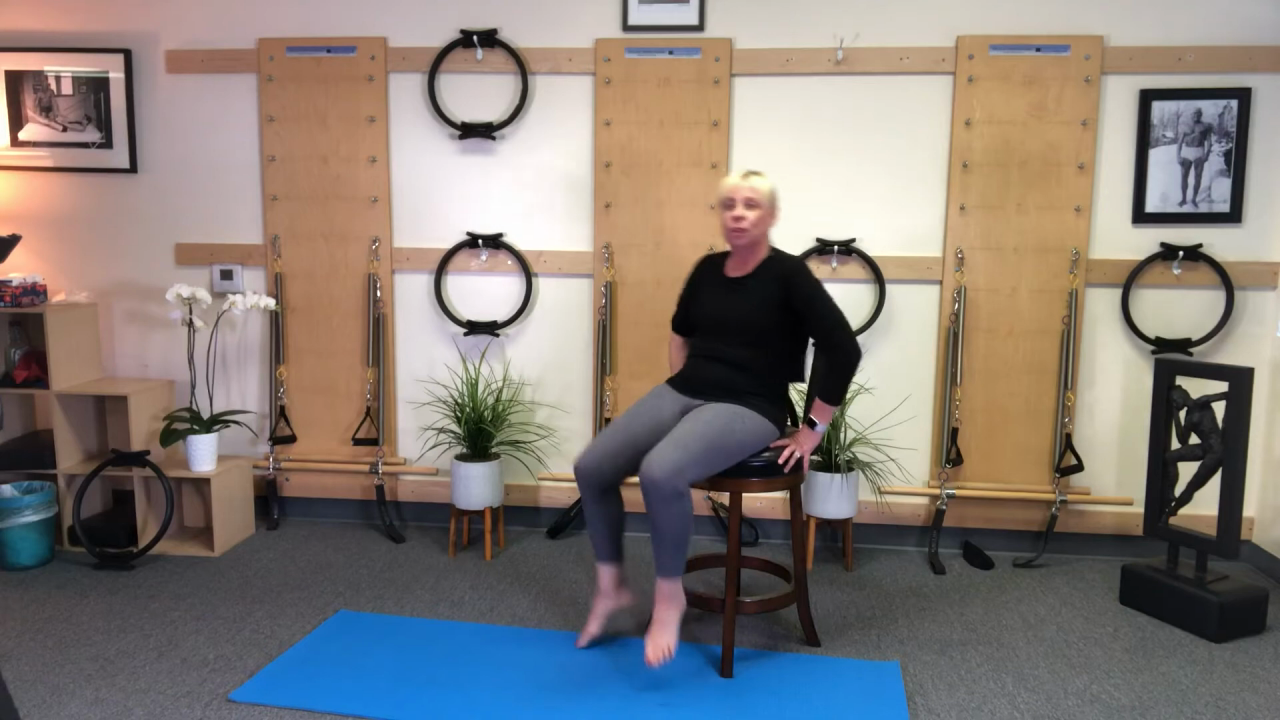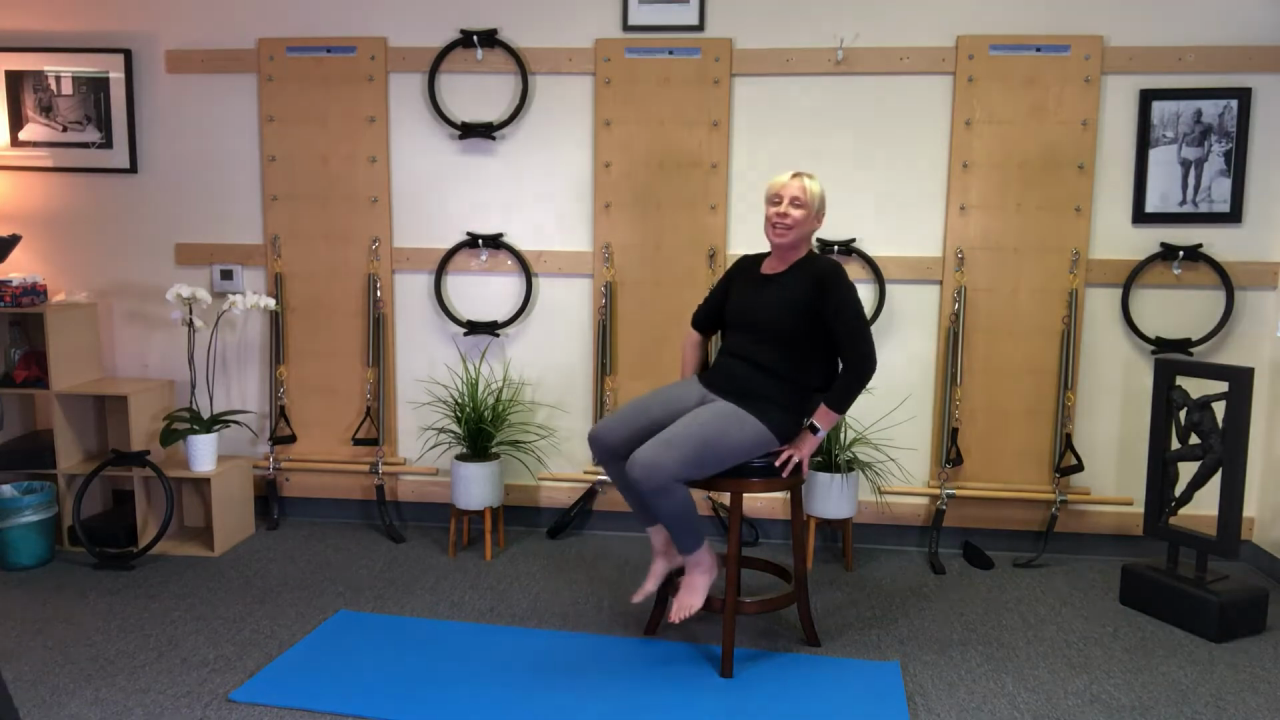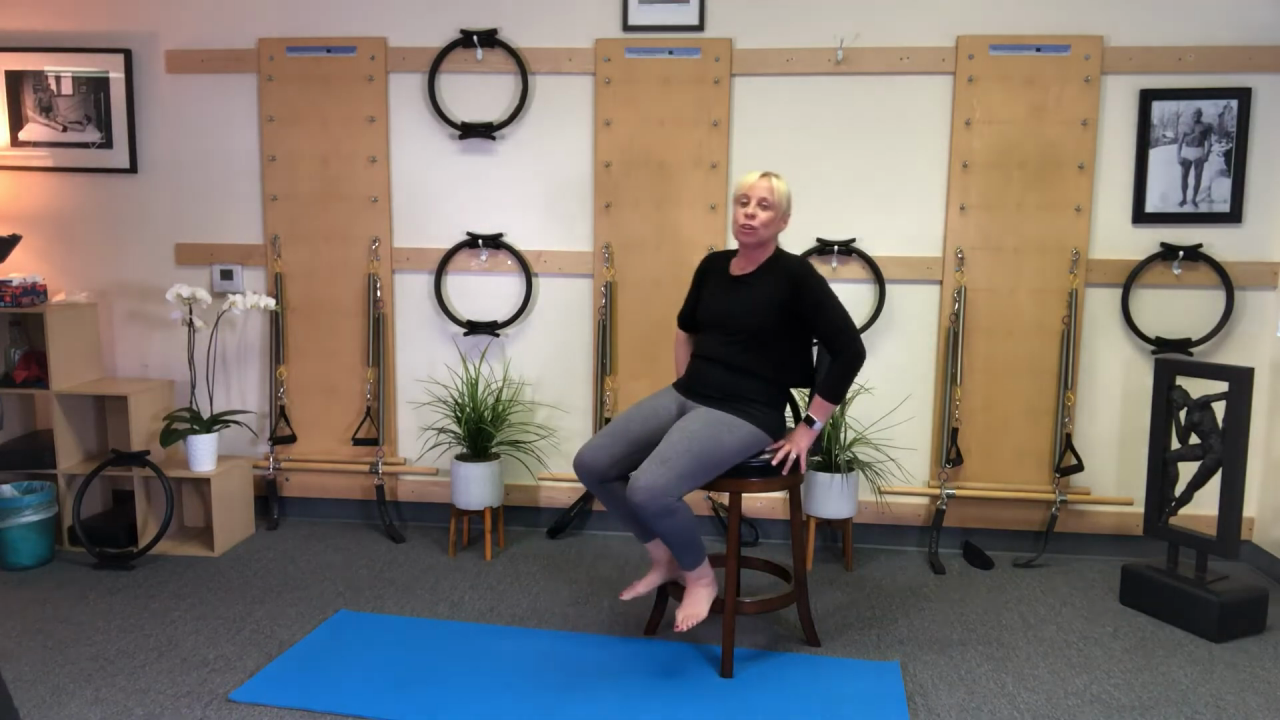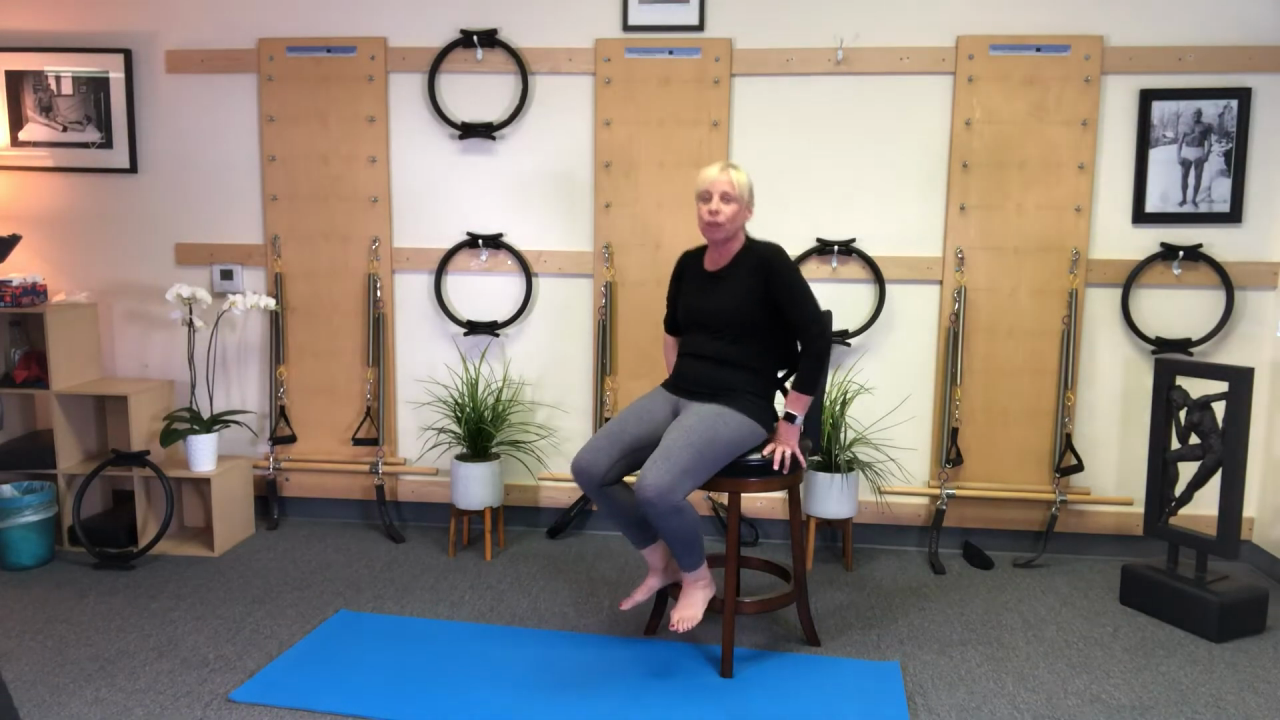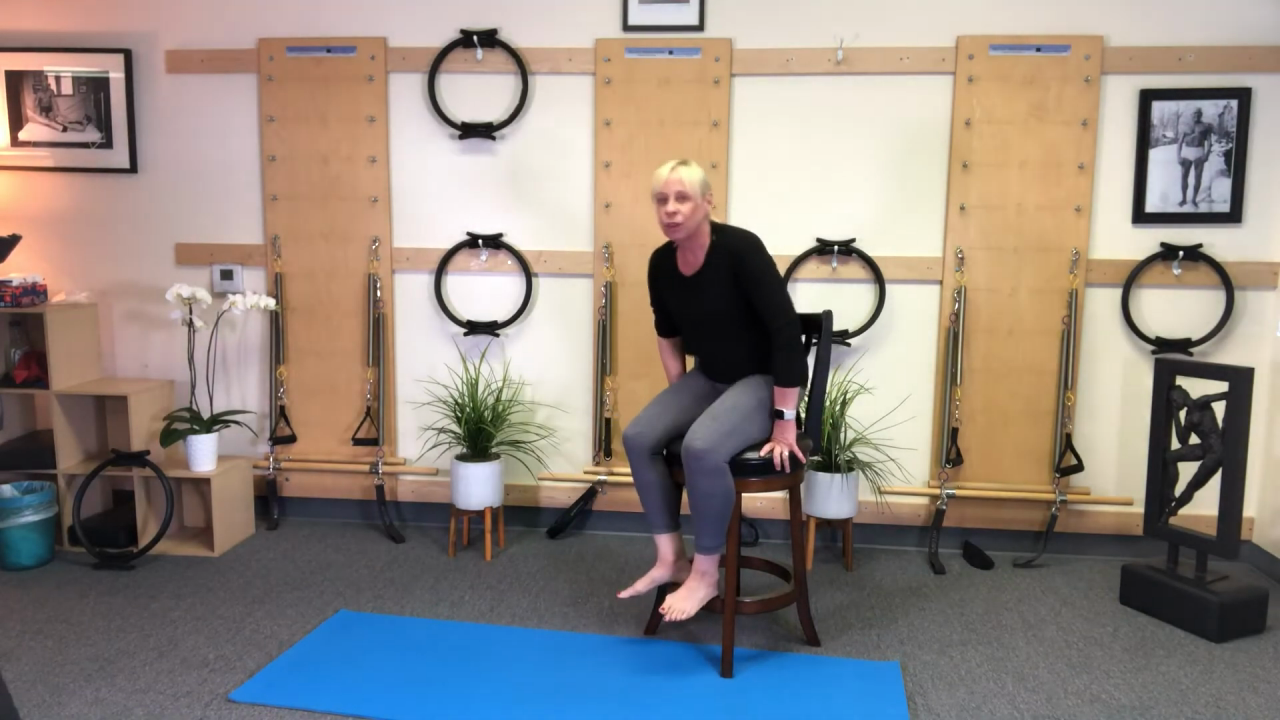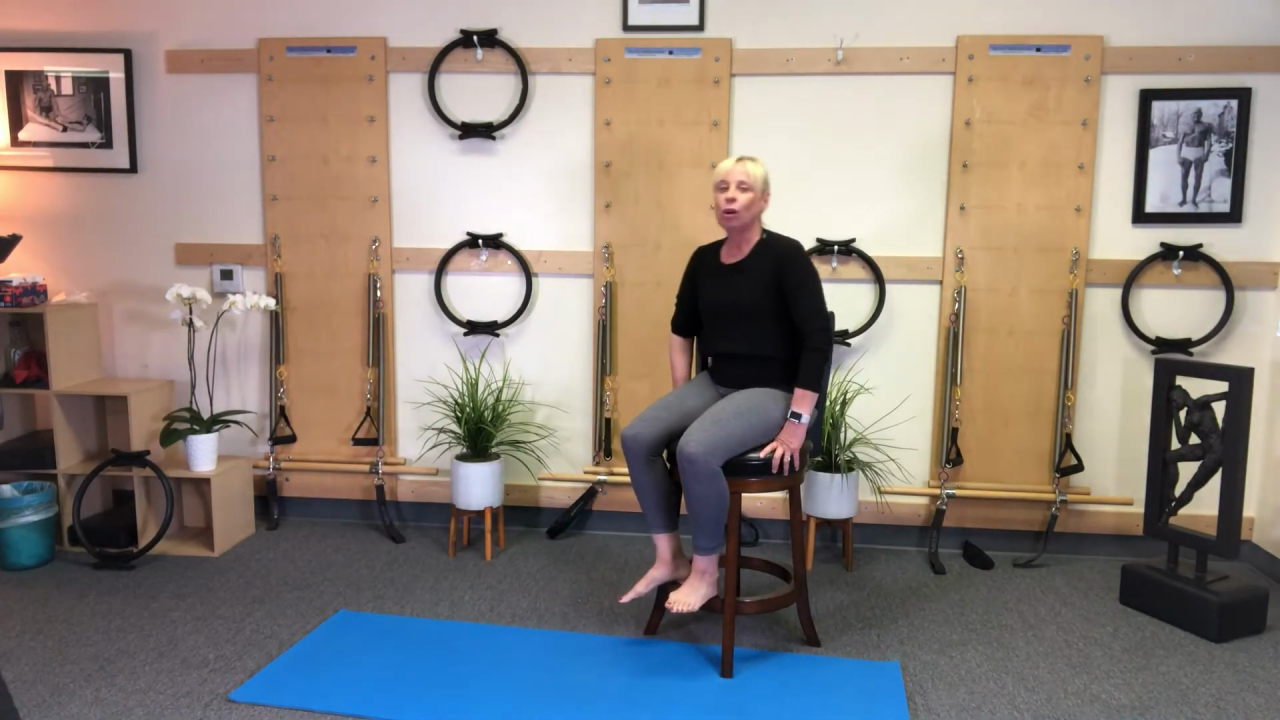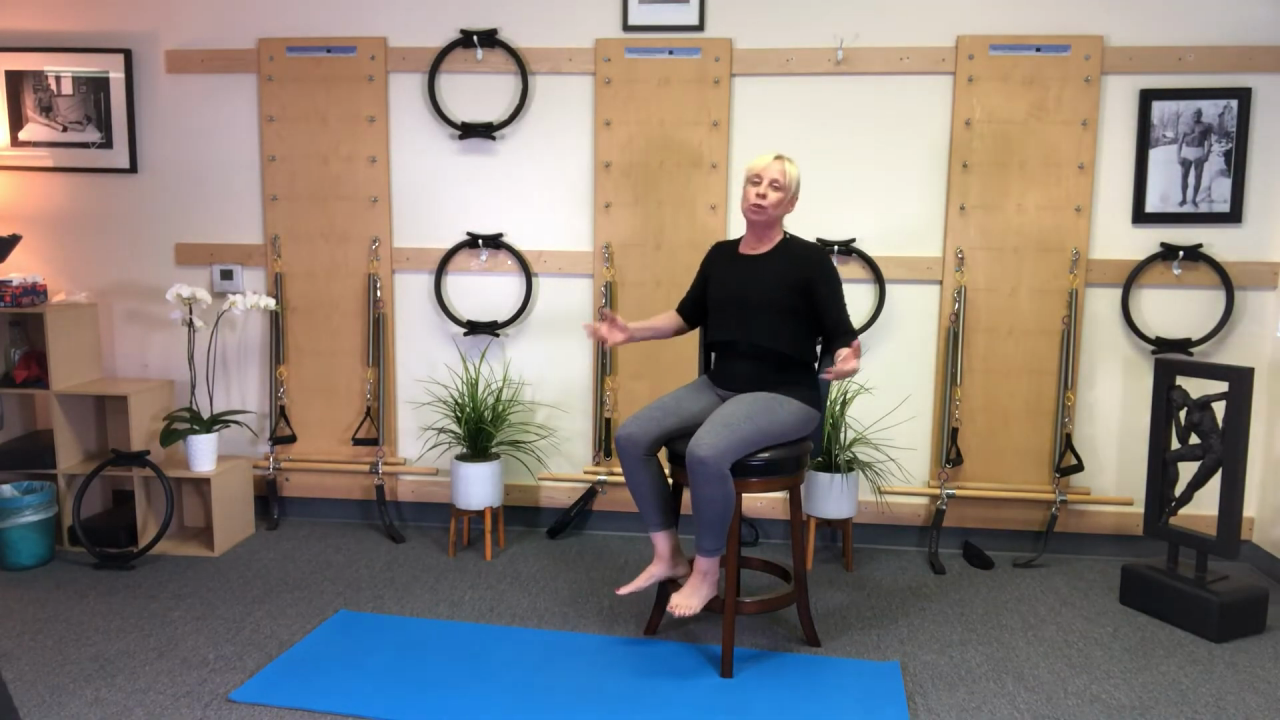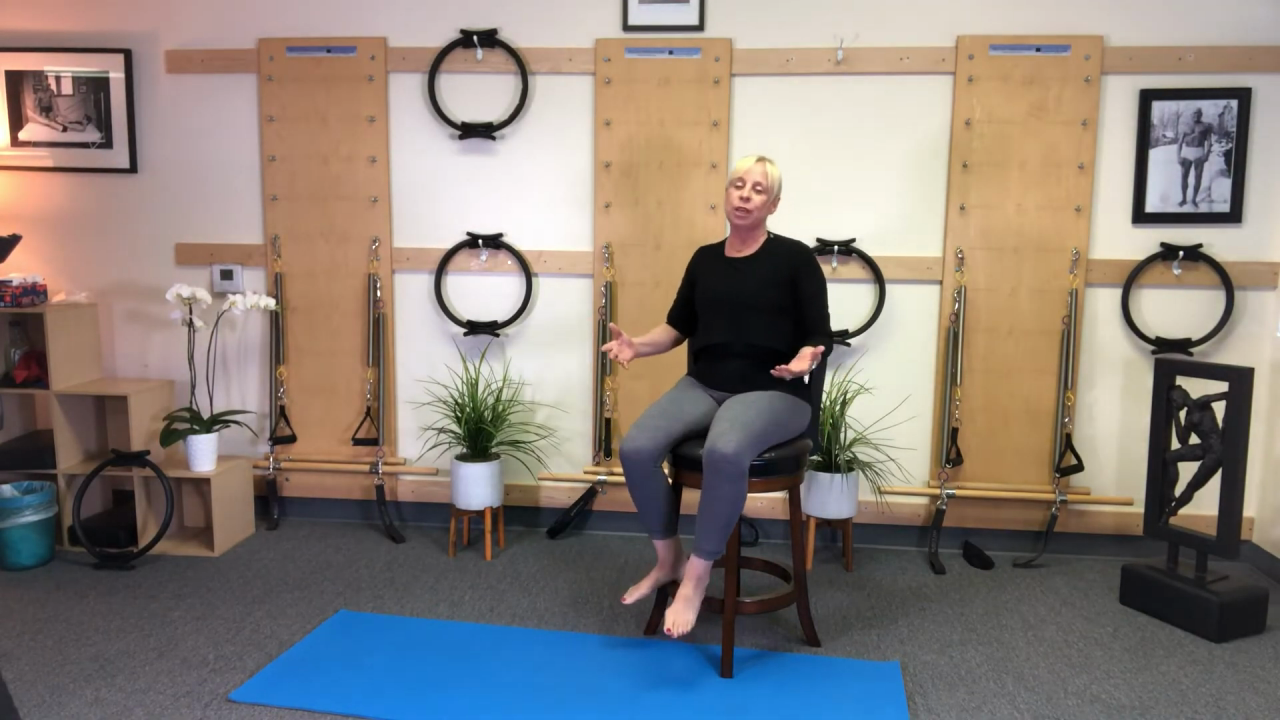
dt=0.5s
person 1, frame 1
left shoulder: (789, 274)
right shoulder: (706, 270)
left elbow: (844, 350)
left wrist: (813, 430)
right wrist: (680, 384)
left hip: (747, 409)
right hip: (683, 393)
left knee: (660, 473)
right knee: (590, 469)
left ankle: (669, 594)
right ankle: (610, 589)
person 1, frame 2
left shoulder: (826, 276)
right shoulder: (745, 268)
left elbow: (861, 362)
right elbow: (699, 329)
left wrist: (813, 434)
right wrist: (685, 397)
left hip: (762, 413)
right hip: (709, 388)
left knee: (648, 467)
right knee: (605, 439)
left ankle: (701, 562)
right ankle: (665, 547)
person 1, frame 3
left shoulder: (794, 275)
right shoulder: (713, 266)
left elbow: (849, 352)
left wrist: (808, 428)
left hip: (745, 414)
right hip: (686, 396)
left knee: (648, 489)
right knee: (591, 464)
left ankle: (701, 578)
right ankle: (666, 560)
person 1, frame 4
left shoulder: (769, 262)
right shoulder: (688, 264)
left elbow: (816, 341)
left wrist: (789, 422)
left hip: (736, 406)
right hip: (677, 395)
left knee: (658, 488)
right knee: (589, 469)
left ankle: (698, 580)
right ankle: (662, 565)
person 1, frame 5
left shoulder: (741, 249)
right shoulder: (661, 263)
left elbow: (787, 330)
right elbow: (667, 335)
left wrist: (783, 420)
right wrist: (679, 403)
left hip: (763, 377)
right hip: (710, 376)
left knee: (701, 447)
right knee: (639, 438)
left ankle: (705, 575)
right ankle: (671, 559)
person 1, frame 6
left shoulder: (786, 256)
right shoulder: (703, 260)
left elbow: (818, 341)
right elbow: (681, 332)
left wrist: (797, 422)
right wrist: (679, 406)
left hip: (774, 391)
right hip: (716, 383)
left knee: (695, 450)
right knee: (637, 437)
left ankle: (705, 572)
right ankle: (669, 559)
person 1, frame 7
left shoulder: (809, 259)
right shoulder: (720, 254)
left elbow: (840, 334)
right elbow: (687, 315)
left wrist: (844, 361)
right wrist: (630, 331)
left hip: (782, 396)
right hip: (718, 385)
left knee: (704, 453)
right knee: (631, 436)
left ankle: (706, 572)
right ankle: (668, 556)
person 1, frame 8
left shoulder: (794, 257)
right shoulder: (704, 259)
left elbow: (819, 333)
right elbow: (678, 325)
left wrist: (805, 358)
right wrist: (638, 345)
left hip: (771, 392)
right hip: (703, 385)
left knee: (724, 452)
right knee: (635, 449)
left ankle: (697, 576)
right ankle: (668, 560)
